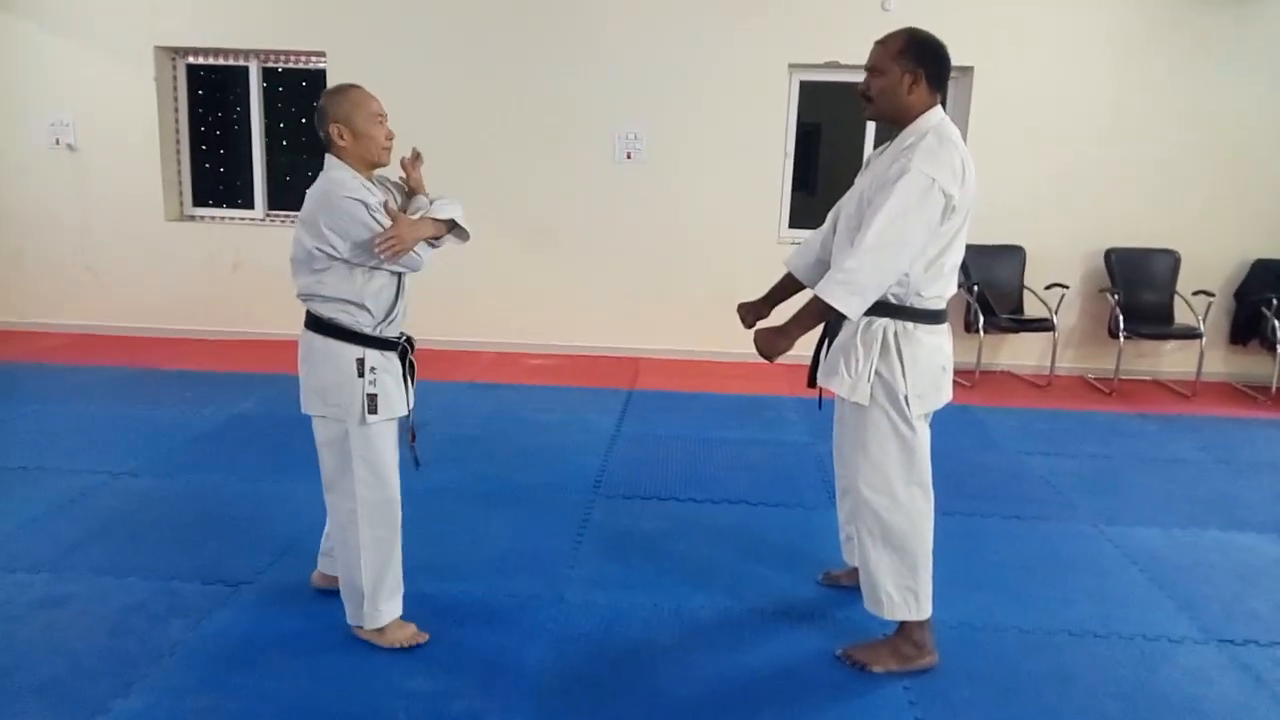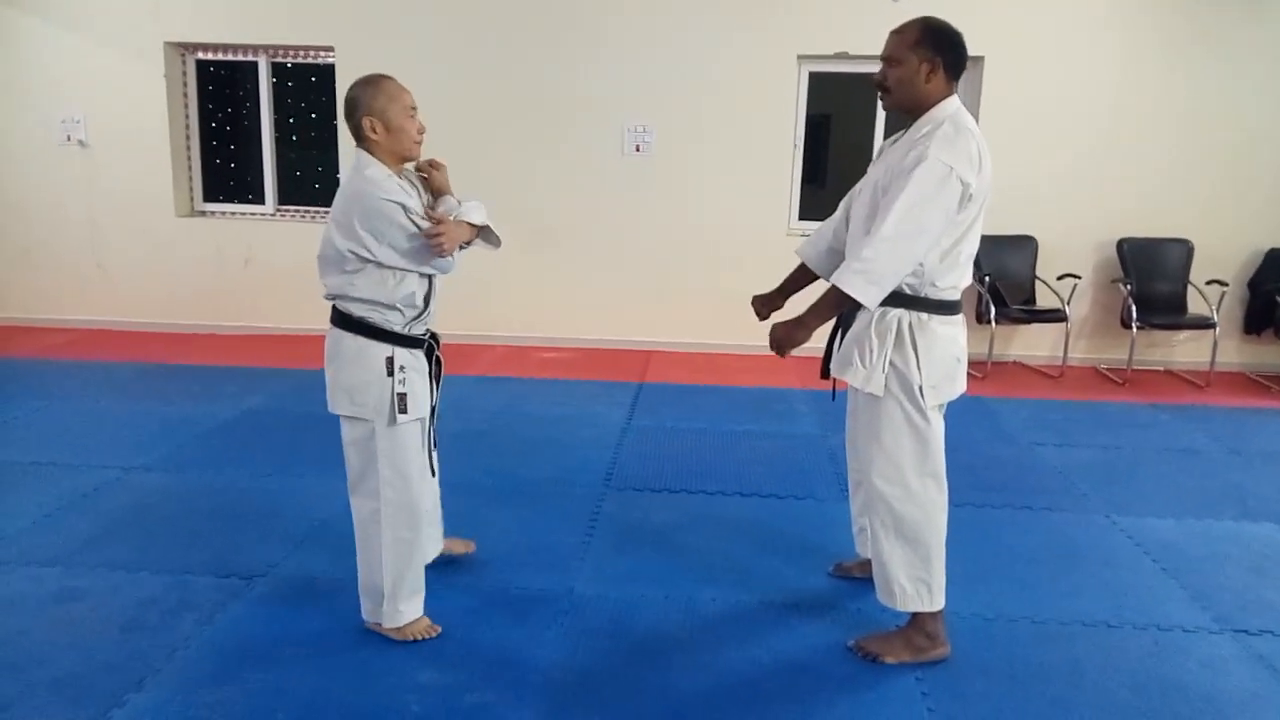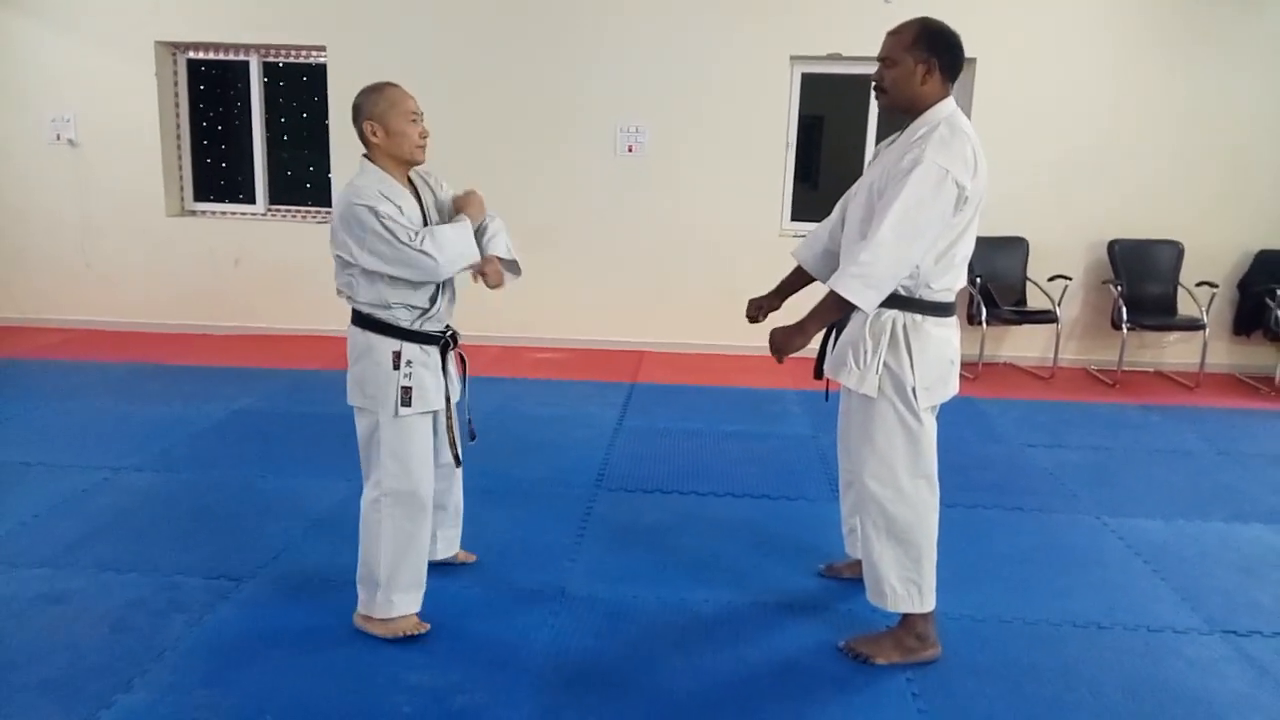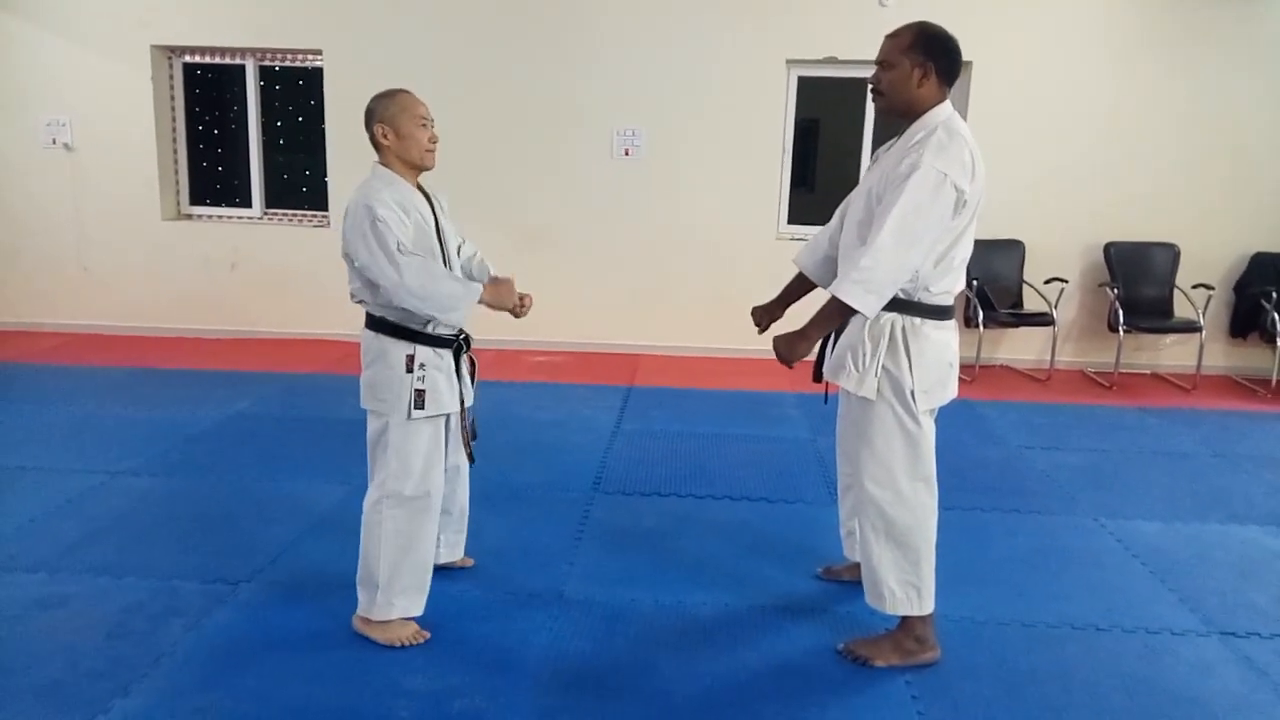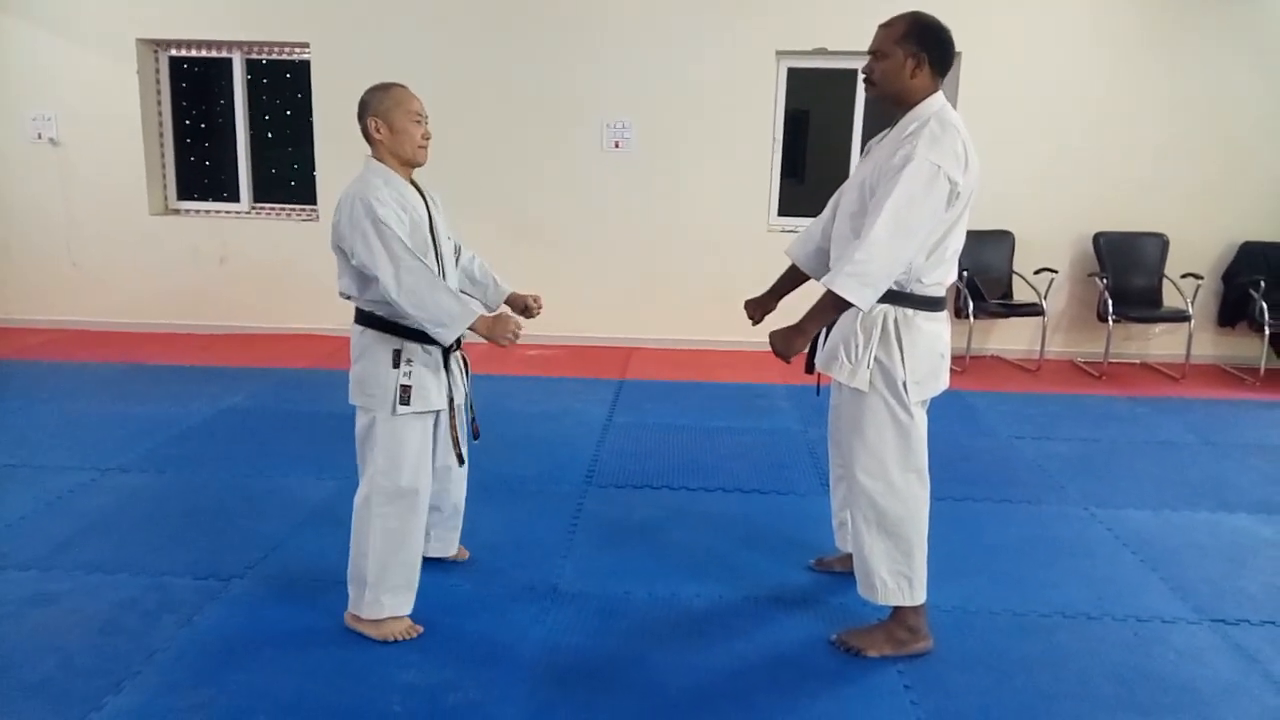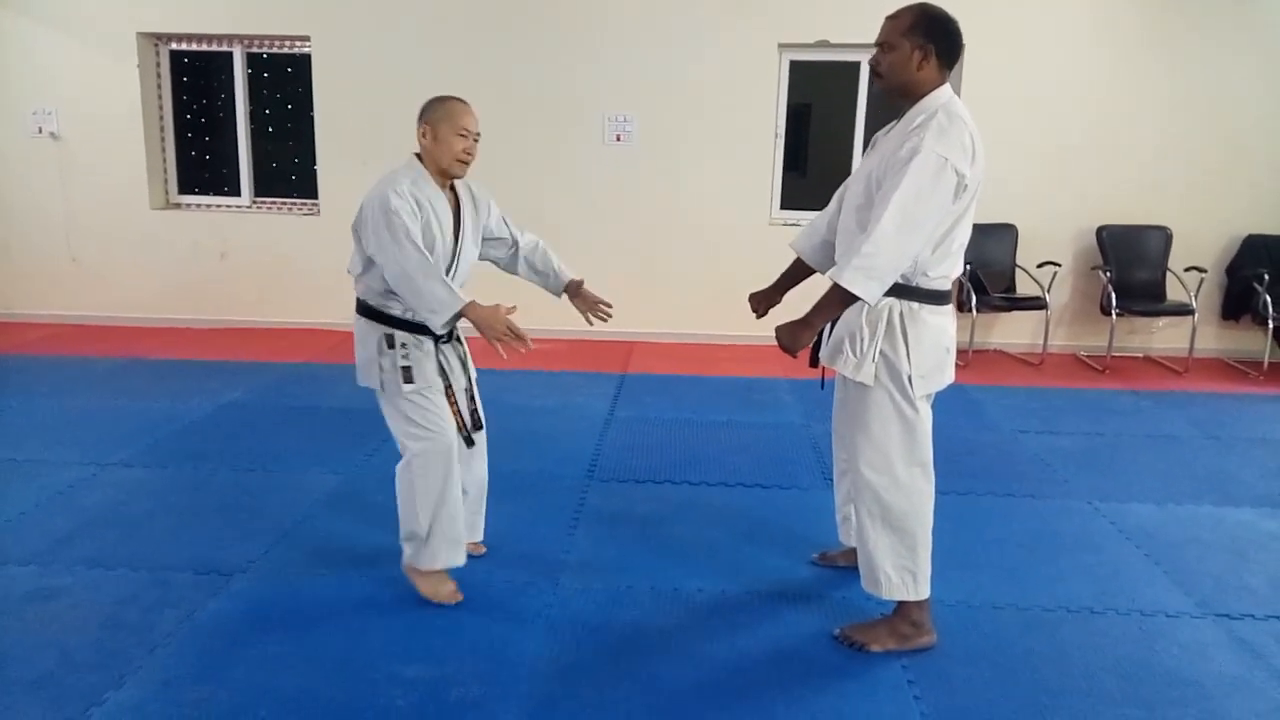
dt=0.4s
person 1, frame 1
left shoulder: (932, 157)
right shoulder: (900, 151)
left elbow: (870, 261)
right elbow: (833, 237)
left wrist: (788, 332)
right wrist: (766, 301)
left hip: (895, 344)
right hip: (872, 337)
left knee: (890, 482)
right knee: (862, 468)
left ankle: (914, 635)
right ankle: (868, 565)
person 1, frame 2
left shoulder: (948, 147)
right shoulder: (912, 141)
left elbow: (886, 252)
right elbow: (844, 227)
left wrist: (804, 324)
right wrist: (780, 293)
left hip: (910, 335)
right hip: (883, 327)
left knee: (904, 473)
right knee: (874, 459)
left ankle: (926, 627)
right ankle: (880, 556)
person 1, frame 3
left shoulder: (944, 148)
right shoulder: (907, 143)
left elbow: (884, 255)
right elbow: (840, 229)
left wrist: (804, 329)
right wrist: (776, 296)
left hip: (903, 337)
right hip: (878, 329)
left knee: (896, 475)
right knee: (866, 461)
left ankle: (917, 627)
right ankle: (871, 557)
person 1, frame 4
left shoulder: (941, 151)
right shoulder: (906, 146)
left elbow: (883, 259)
right elbow: (840, 235)
left wrist: (807, 335)
right wrist: (779, 303)
left hip: (901, 340)
right hip: (875, 333)
left knee: (894, 477)
right knee: (864, 463)
left ankle: (916, 630)
right ankle: (869, 560)
person 1, frame 5
left shoulder: (934, 142)
right shoulder: (898, 137)
left elbow: (878, 252)
right elbow: (832, 226)
left wrist: (803, 330)
right wrist: (772, 296)
left hip: (893, 331)
right hip: (866, 324)
left knee: (886, 468)
right knee: (856, 455)
left ankle: (908, 620)
right ankle: (861, 551)
person 1, frame 6
left shoulder: (942, 135)
right shoulder: (905, 130)
left elbow: (887, 246)
right elbow: (839, 219)
left wrist: (810, 324)
right wrist: (777, 290)
left hip: (899, 325)
right hip: (872, 319)
left knee: (891, 462)
right knee: (860, 449)
left ankle: (912, 615)
right ankle: (865, 545)
person 2, frame 1
left shoulder: (375, 187)
right shoulder: (337, 197)
left elbow: (446, 216)
right elbow: (410, 257)
left wrist: (422, 221)
right wrist: (418, 199)
left hip: (373, 354)
right hip: (348, 359)
left knee: (364, 479)
right knee: (368, 489)
left ankle: (335, 565)
right ankle: (374, 613)
person 2, frame 2
left shoulder: (399, 180)
right shoulder: (370, 195)
left elbow: (465, 212)
right elbow: (436, 255)
left wrist: (460, 226)
right wrist: (443, 200)
left hip: (402, 351)
right hip: (375, 358)
left knee: (418, 460)
right knee: (389, 486)
left ankle: (426, 542)
right ankle: (390, 610)
person 2, frame 3
left shoulder: (424, 185)
right shoulder: (362, 202)
left elbow: (479, 219)
right elbow: (427, 257)
left wrist: (493, 257)
right wrist: (466, 221)
left hip: (431, 349)
right hip: (390, 357)
left knee: (442, 459)
right knee: (399, 480)
left ankle: (437, 544)
right ankle: (380, 606)
person 2, frame 4
left shoulder: (426, 198)
right shoulder: (373, 203)
left elbow: (461, 258)
right elbow: (407, 280)
left wrist: (502, 291)
right wrist: (482, 296)
left hip: (440, 354)
right hip: (403, 358)
left knee: (448, 464)
right knee: (403, 483)
left ankle: (438, 548)
right ankle: (379, 609)
person 2, frame 5
left shoulder: (418, 193)
right shoulder: (368, 197)
left elbow: (454, 258)
right elbow: (407, 280)
left wrist: (507, 297)
right wrist: (483, 323)
left hip: (434, 349)
right hip: (393, 355)
left knee: (446, 457)
right knee: (396, 479)
left ankle: (437, 541)
right ankle: (371, 606)
person 2, frame 6
left shoulder: (471, 198)
right shoulder: (394, 195)
left elbow: (517, 247)
right elbow: (410, 269)
left wrist: (569, 285)
right wrist: (475, 313)
left hip: (441, 338)
right hip: (394, 341)
left knee: (466, 437)
right knee: (432, 444)
left ankle: (456, 533)
right ankle: (425, 558)
